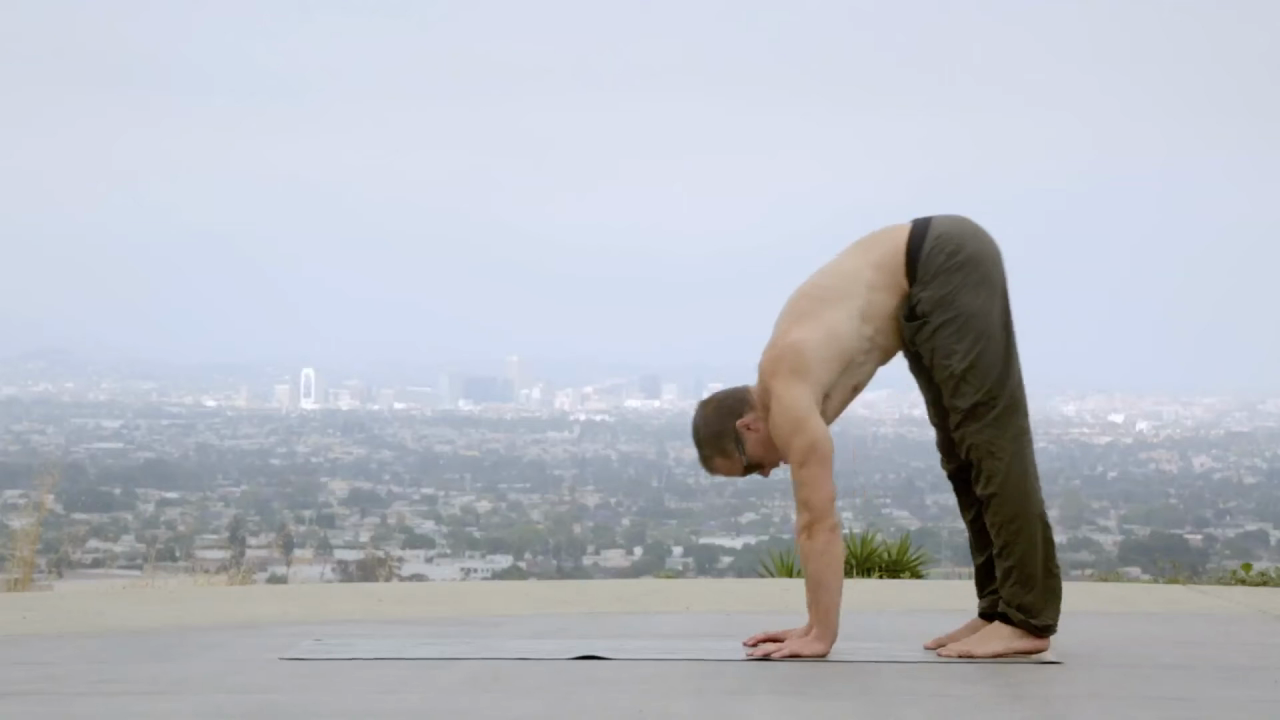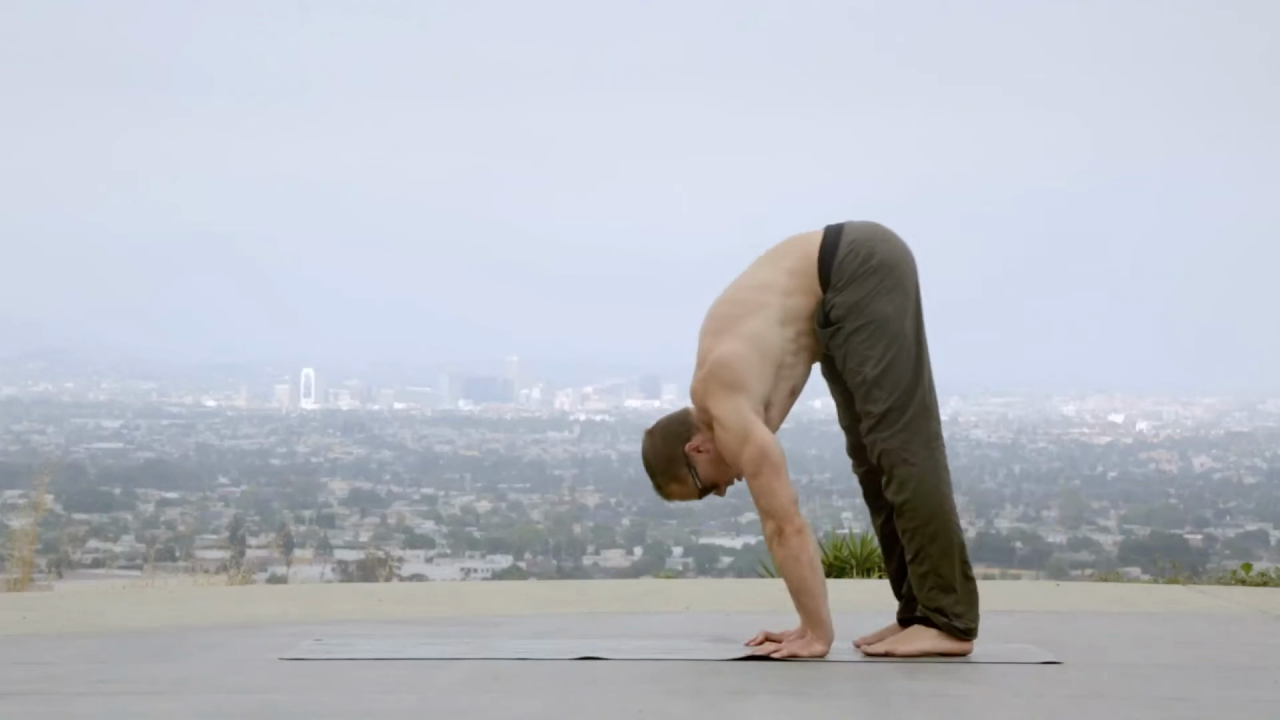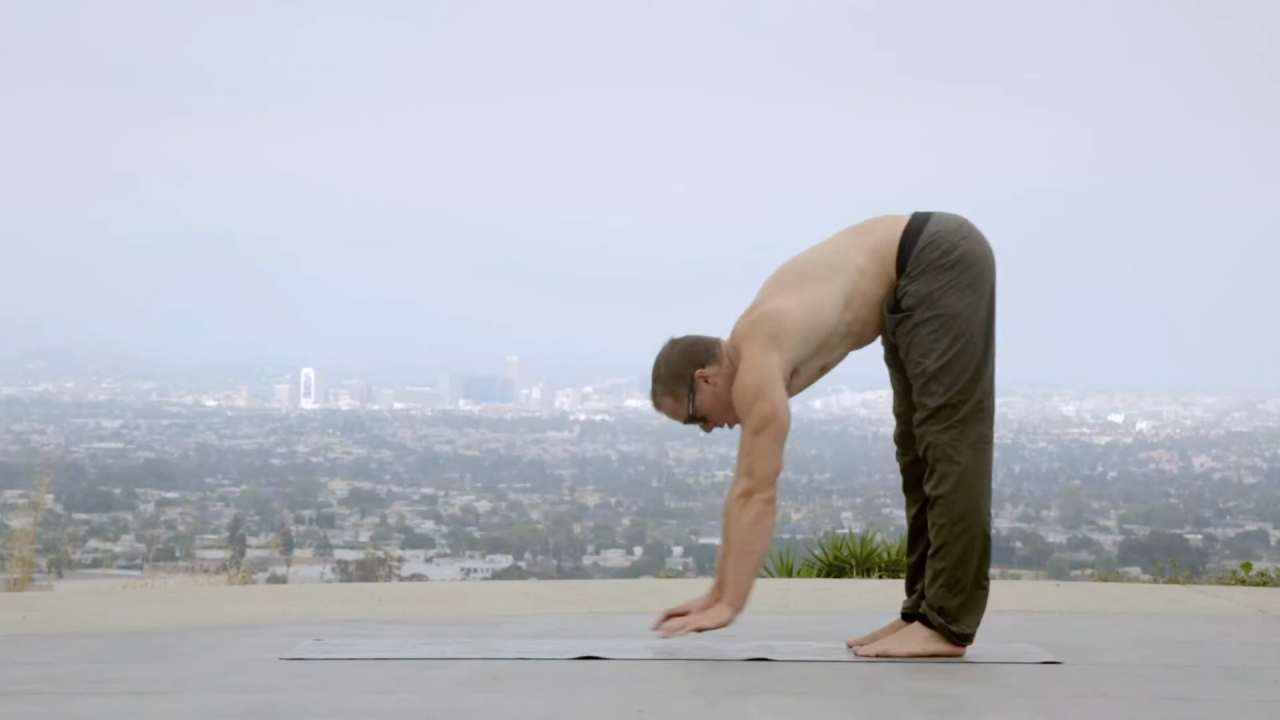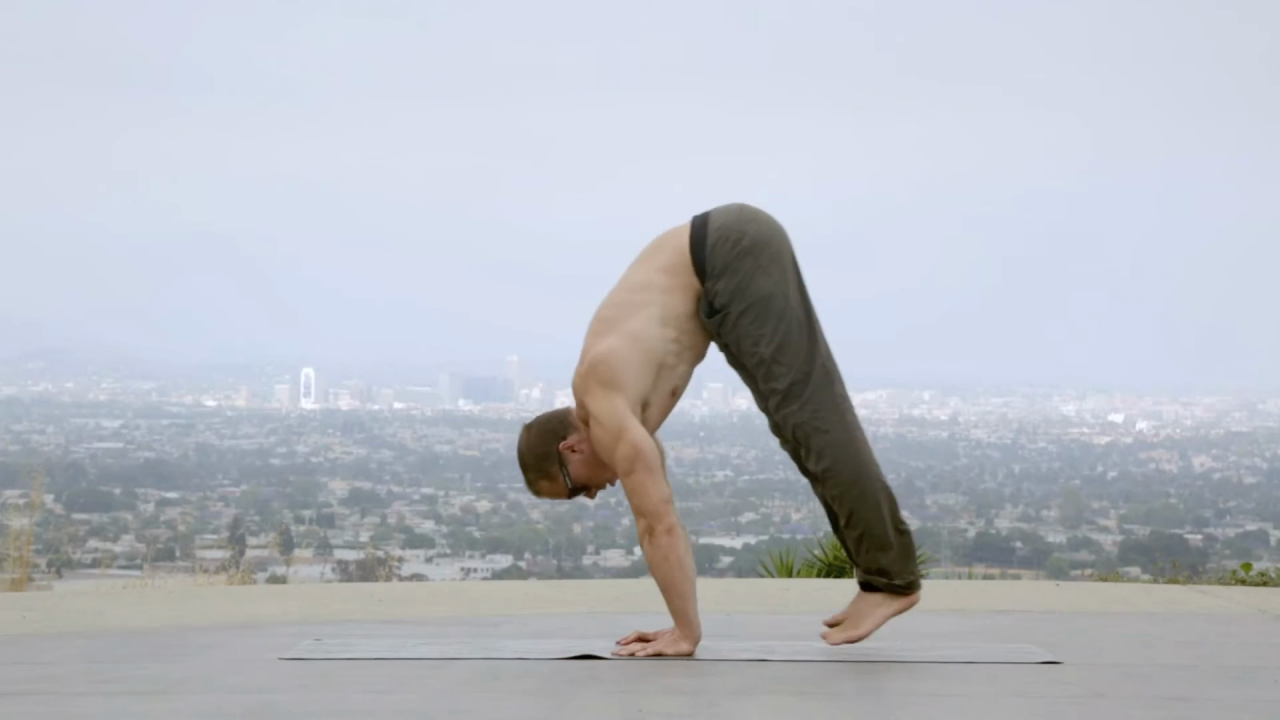
dt=0.3s
person 1, frame 1
left shoulder: (788, 402)
right shoulder: (783, 382)
left elbow: (820, 524)
right elbow: (815, 519)
left wrist: (819, 632)
right wrist: (816, 625)
left hip: (952, 265)
right hip: (934, 274)
left knee: (990, 437)
right knee: (962, 447)
left ankle: (1027, 616)
right ankle: (1001, 608)
person 1, frame 2
left shoulder: (727, 417)
right shoulder: (736, 409)
left elbow: (787, 528)
right elbow: (781, 524)
left wrist: (819, 633)
right wrist: (810, 625)
left hip: (862, 267)
right hip: (852, 273)
left knee: (902, 447)
right knee: (875, 452)
left ankle: (947, 621)
right ankle: (920, 614)
person 1, frame 3
left shoulder: (754, 371)
right shoulder: (752, 355)
left elbow: (756, 493)
right elbow: (753, 489)
left wrist: (726, 602)
right wrist: (719, 592)
left hip: (939, 259)
right hip: (924, 266)
left knee: (948, 439)
right knee: (921, 445)
left ankle: (947, 621)
right ankle: (927, 611)
person 1, frame 4
left shoulder: (605, 415)
right shoulder: (623, 406)
left elbow: (659, 527)
right elbow: (663, 523)
left wrist: (687, 633)
right wrist: (686, 626)
left hip: (735, 252)
right hip: (733, 257)
left knee: (809, 418)
right knee: (797, 421)
left ankle: (890, 578)
right ankle: (881, 573)
